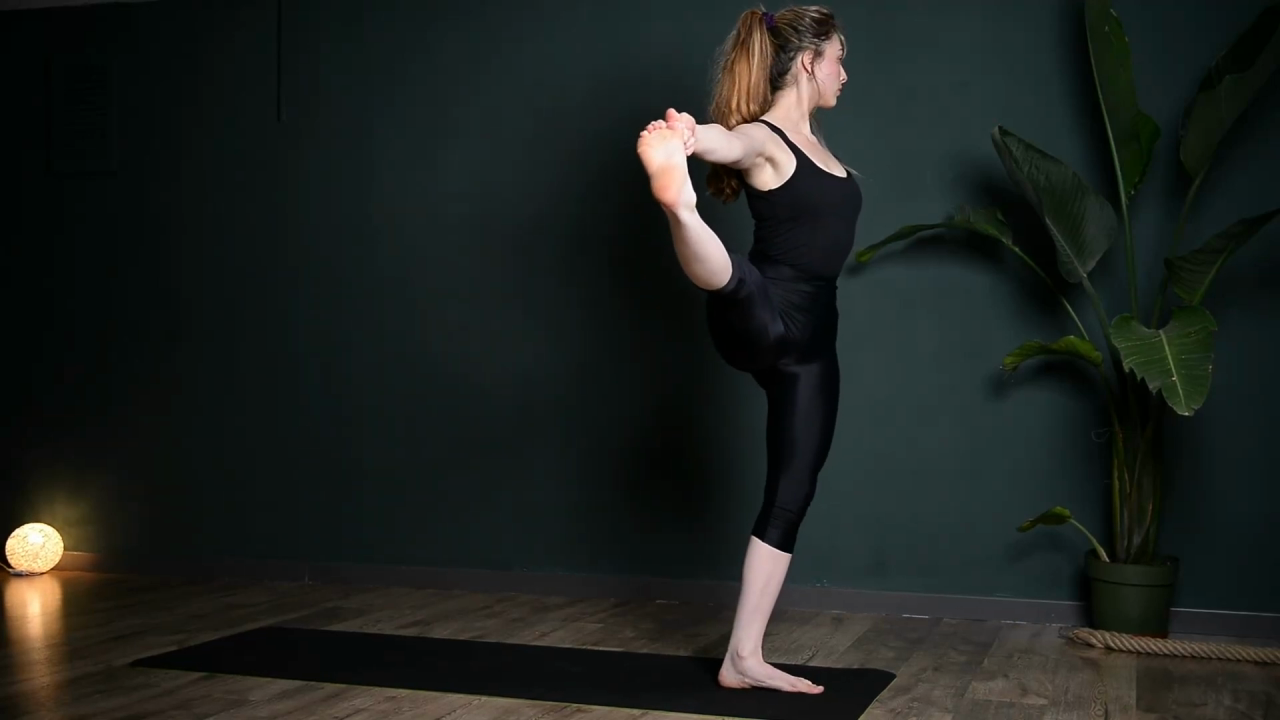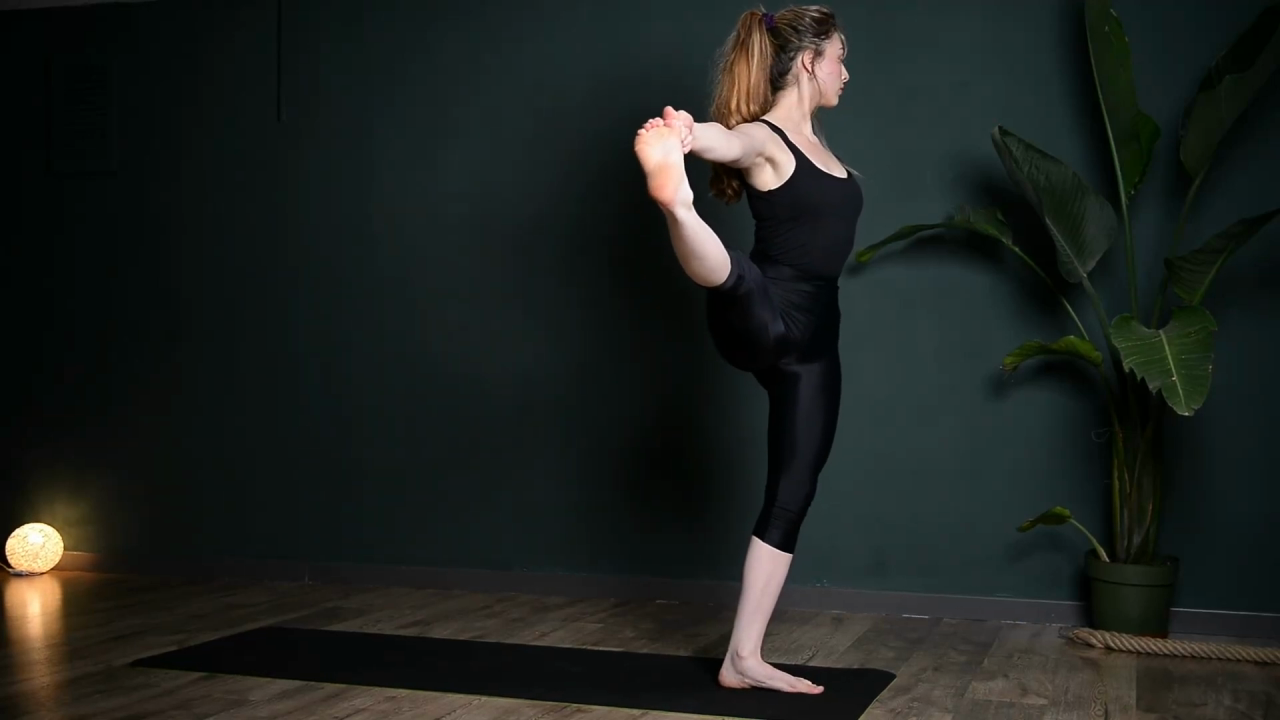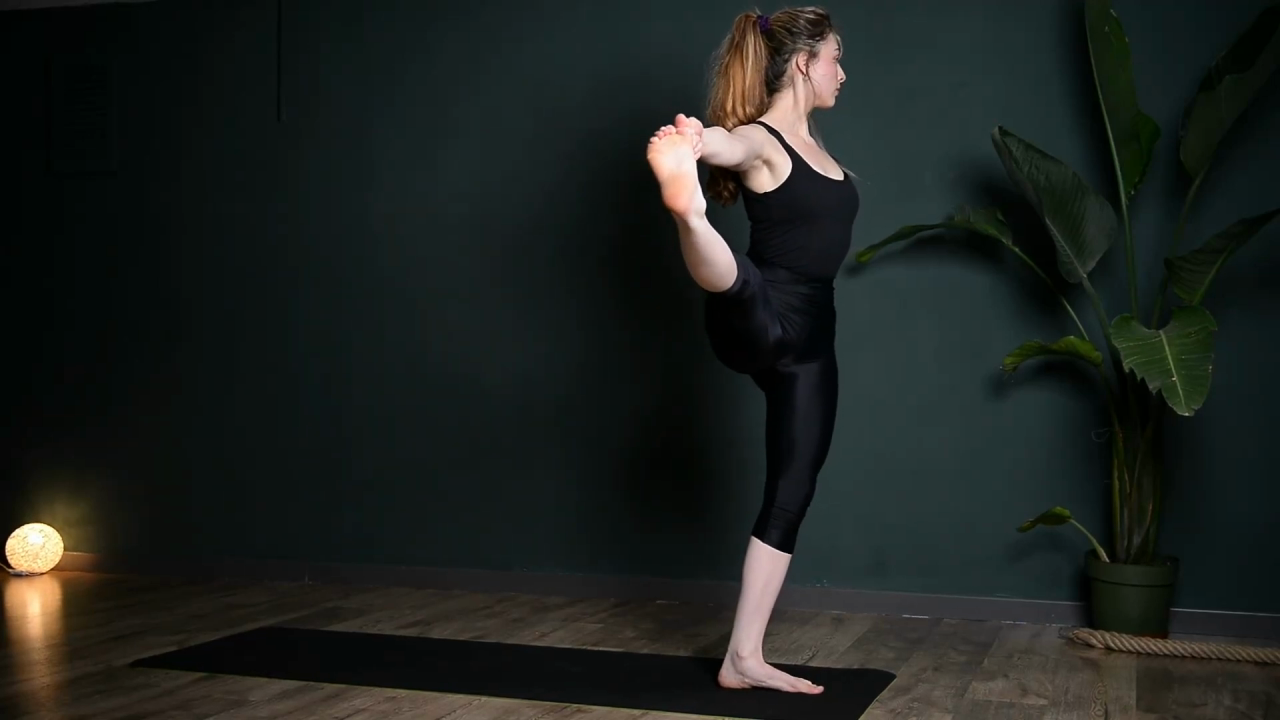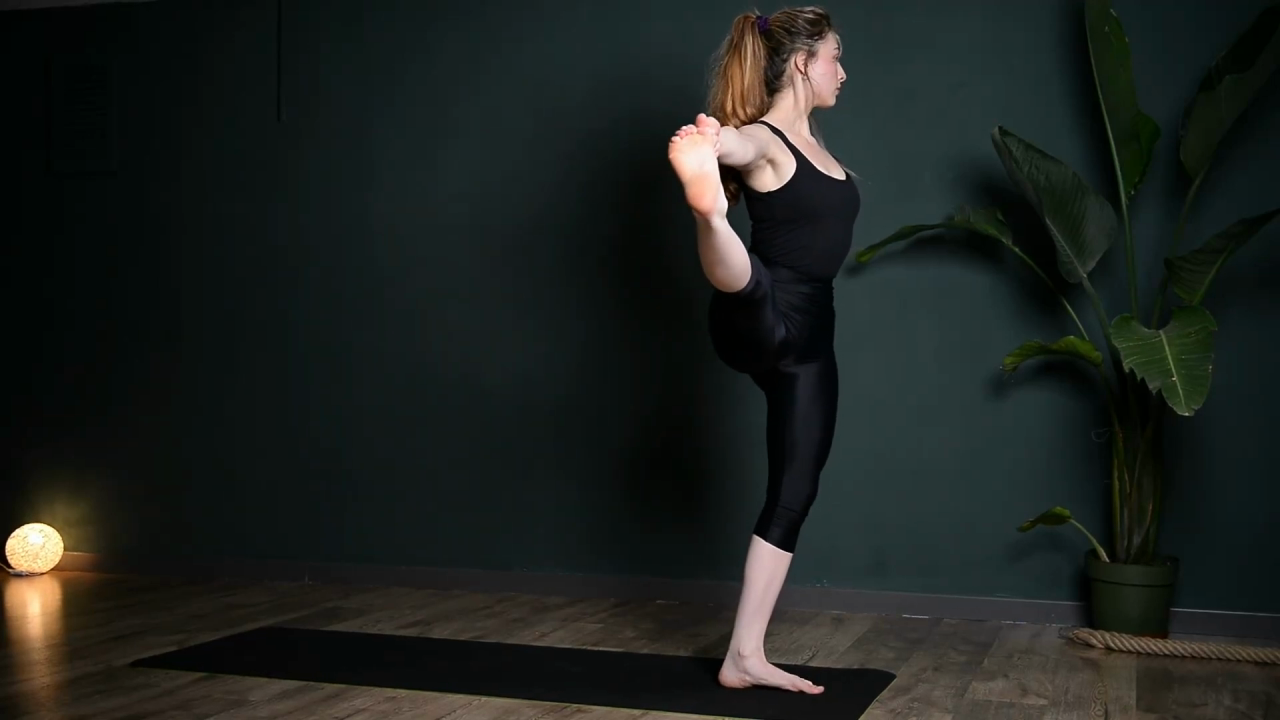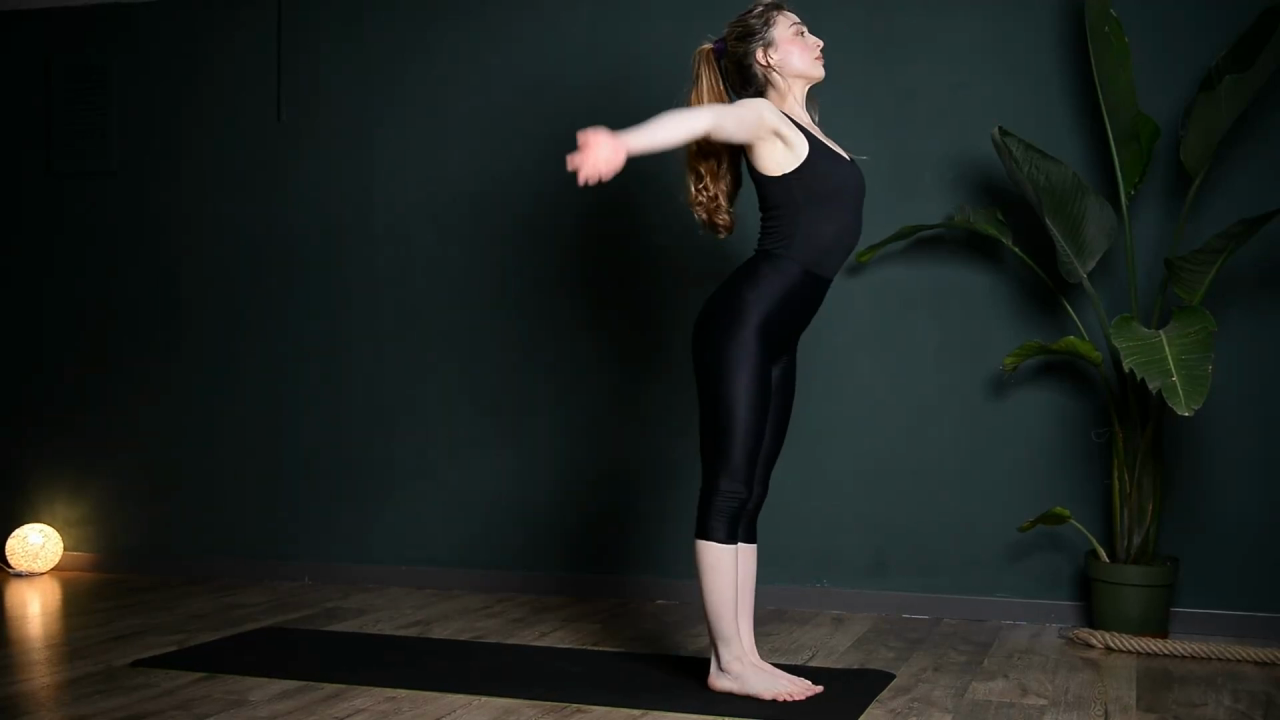
dt=0.4s
person 1, frame 1
left shoulder: (813, 143)
right shoulder: (761, 138)
right elbow: (720, 142)
right wrist: (683, 138)
left hip: (811, 334)
right hip: (764, 320)
left knee: (790, 497)
right knee: (733, 281)
left ankle: (744, 658)
person 1, frame 2
left shoulder: (813, 142)
right shoulder: (762, 137)
right elbow: (722, 141)
right wrist: (681, 135)
left hip: (813, 334)
right hip: (764, 320)
left knee: (791, 498)
right knee: (732, 277)
left ankle: (744, 659)
person 1, frame 3
left shoulder: (809, 142)
right shoulder: (759, 139)
right elbow: (725, 146)
right wrist: (691, 143)
left hip: (809, 335)
right hip: (761, 323)
left knee: (790, 498)
right knee: (735, 282)
left ankle: (744, 658)
person 1, frame 4
left shoulder: (810, 141)
right shoulder: (761, 139)
right elbow: (733, 147)
right wrist: (708, 145)
left hip: (808, 334)
right hip: (759, 324)
left knee: (792, 496)
right knee: (745, 285)
left ankle: (745, 655)
person 1, frame 5
left shoulder: (802, 126)
right shoulder: (763, 117)
right elbow: (698, 123)
right wrist: (621, 143)
left hip: (775, 336)
right hip: (743, 324)
left knee: (748, 494)
right knee: (728, 487)
left ankle: (740, 657)
right ankle: (729, 661)
